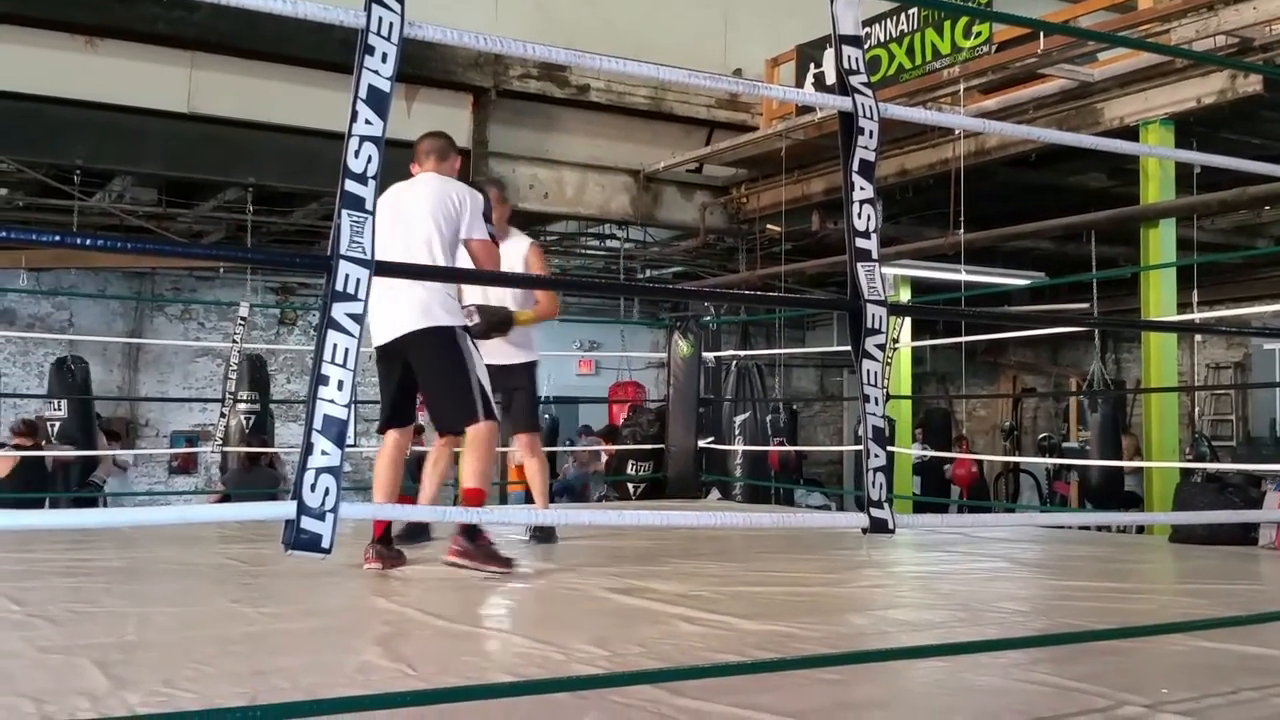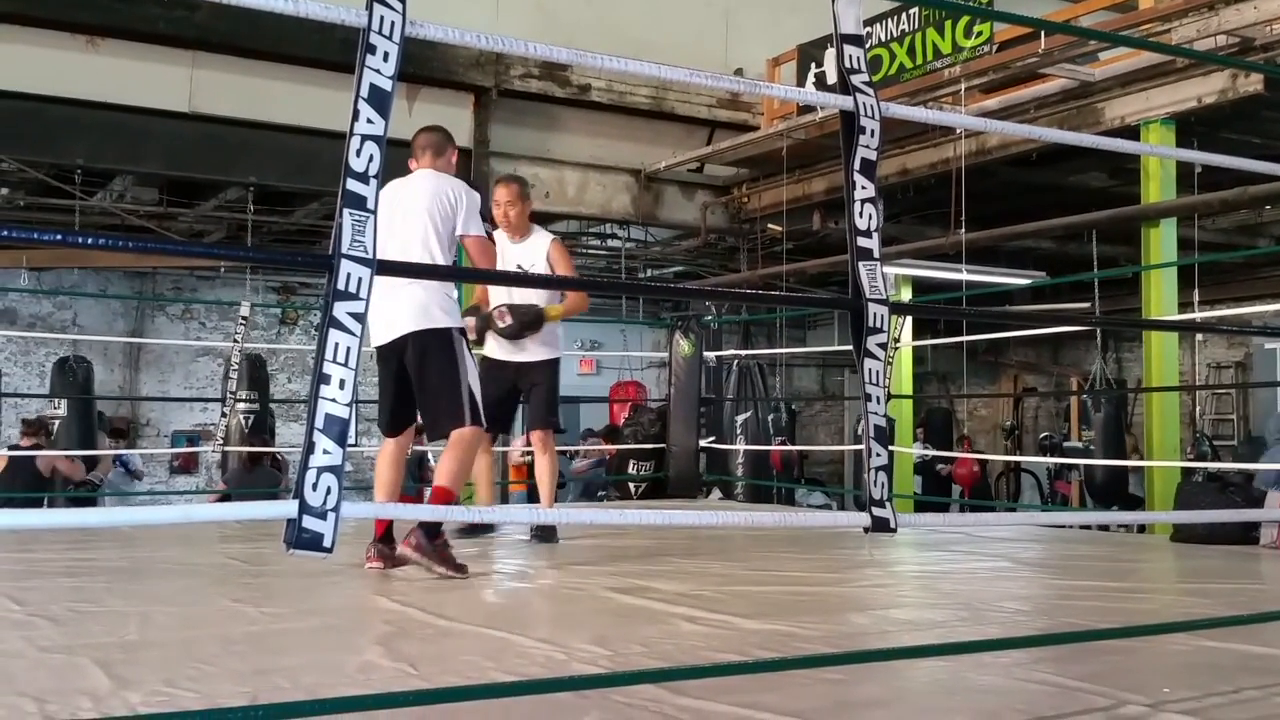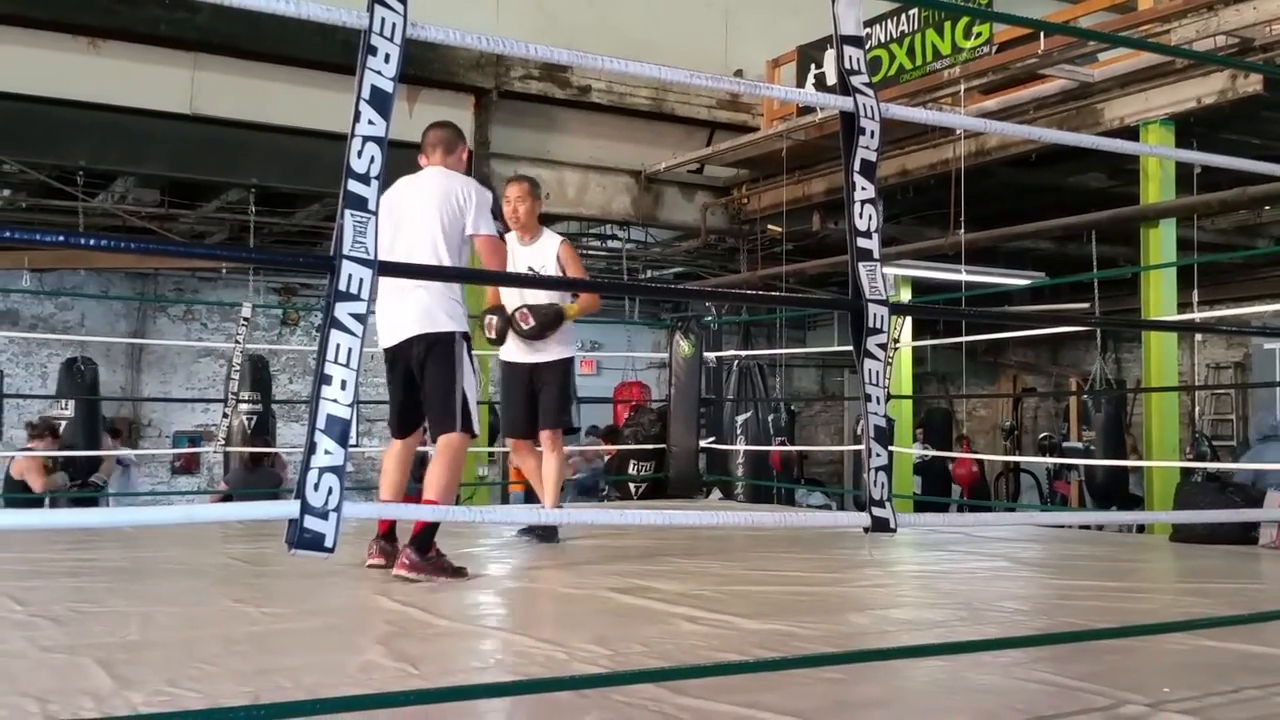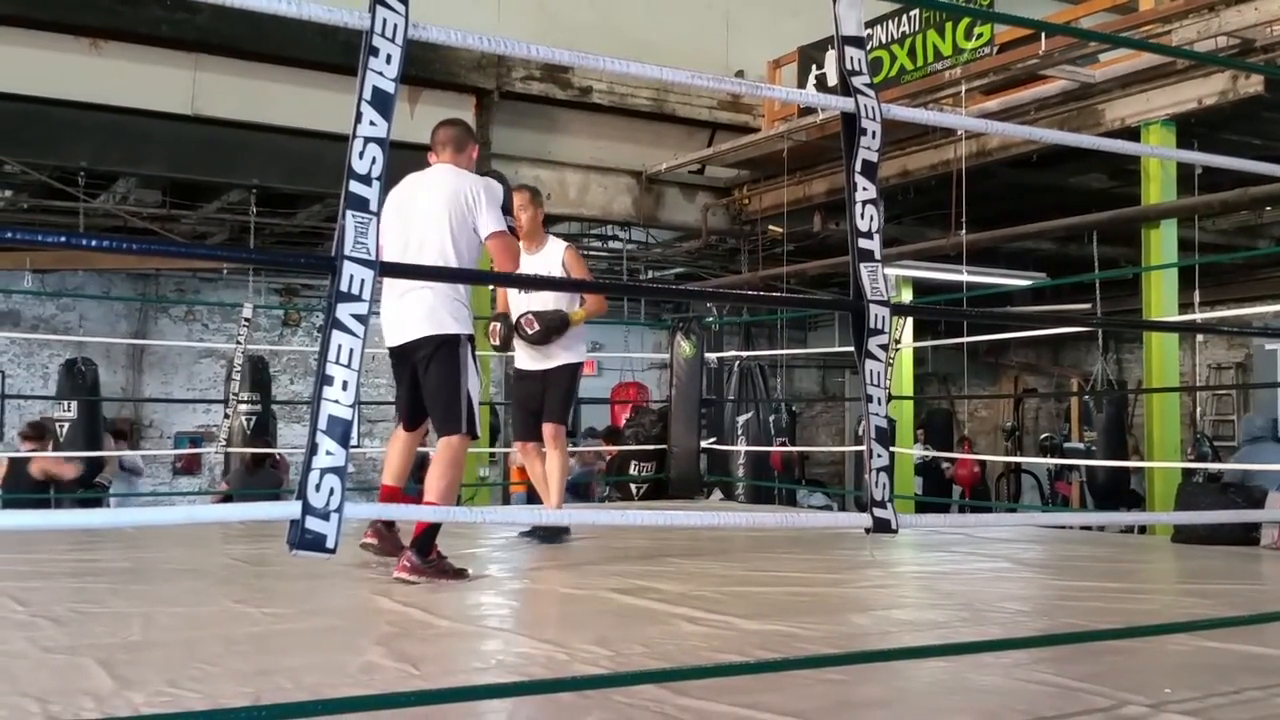
dt=0.2s
person 1, frame 1
left shoulder: (387, 197)
right shoulder: (461, 193)
left elbow: (370, 266)
right elbow: (490, 265)
left hip: (386, 322)
right hip: (433, 318)
left knee: (395, 431)
right knee: (481, 423)
left ankle: (380, 542)
right ankle: (468, 535)
person 1, frame 2
left shoulder: (386, 193)
right shoulder: (455, 189)
right elbow: (485, 263)
right wrist: (475, 231)
left hip: (384, 322)
right hip: (431, 319)
left knee: (396, 433)
right knee: (467, 428)
left ankle: (381, 541)
right ankle: (426, 531)
person 1, frame 3
left shoulder: (393, 192)
right shoulder: (466, 188)
left elbow: (375, 262)
right elbow: (495, 264)
right wrist: (492, 232)
left hip: (393, 323)
right hip: (438, 322)
left knee: (404, 433)
right knee: (455, 434)
left ankle: (384, 540)
right ankle: (419, 550)
person 1, frame 4
left shoulder: (401, 188)
right shoulder: (477, 186)
left elbow: (381, 257)
right elbow: (507, 262)
right wrist: (504, 226)
left hip: (398, 322)
right hip: (443, 321)
left knee: (410, 422)
right knee: (456, 435)
left ankle: (382, 523)
right ankle: (420, 552)
person 2, frame 1
left shoulder: (525, 249)
left elbow: (551, 306)
left wrist: (514, 318)
left hip: (515, 360)
left knee: (527, 440)
right knee: (446, 437)
person 2, frame 2
left shoulder: (549, 246)
right shoulder: (489, 245)
left elbow: (580, 300)
left wrist: (541, 315)
right wrist: (478, 315)
left hip: (541, 357)
right hip: (497, 356)
left knee: (541, 437)
left ankle: (545, 518)
person 2, frame 3
left shoulder: (558, 247)
right shoulder: (499, 248)
left elbow: (591, 299)
left wrist: (559, 314)
right wrist: (494, 316)
left hip: (554, 357)
right hip: (514, 359)
left knee: (550, 435)
right knee: (517, 442)
right ankle: (550, 508)
person 2, frame 4
left shoulder: (564, 253)
left elbow: (598, 302)
right elbow: (502, 308)
left wrist: (565, 320)
right wrist: (500, 325)
left hip: (563, 361)
right hip: (525, 365)
left knee: (552, 433)
right knee: (525, 444)
right ankle: (552, 514)
